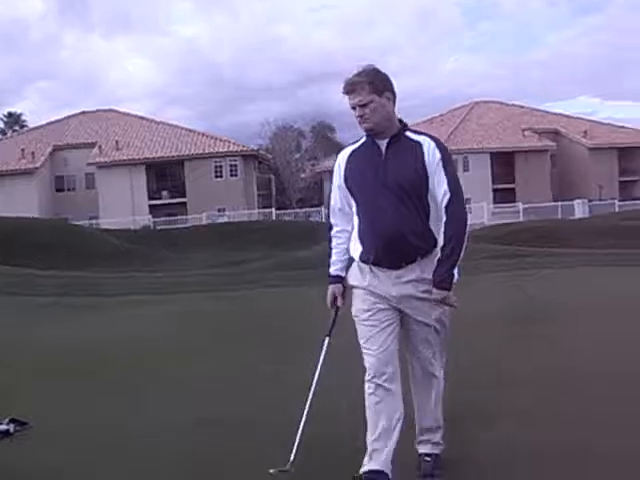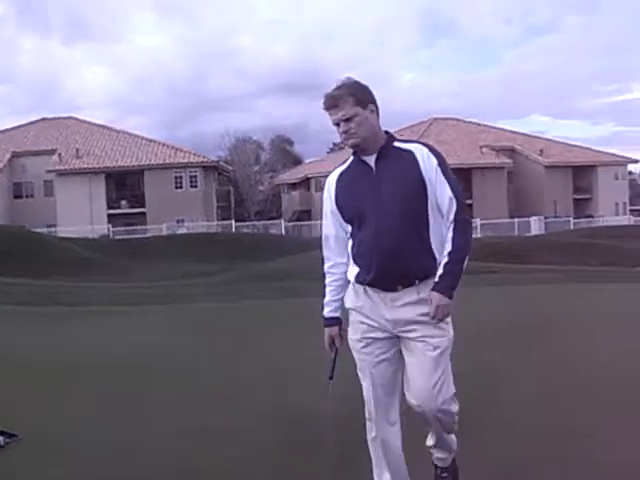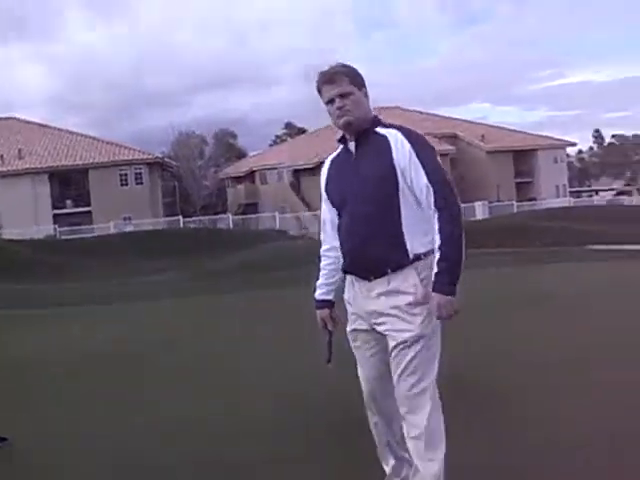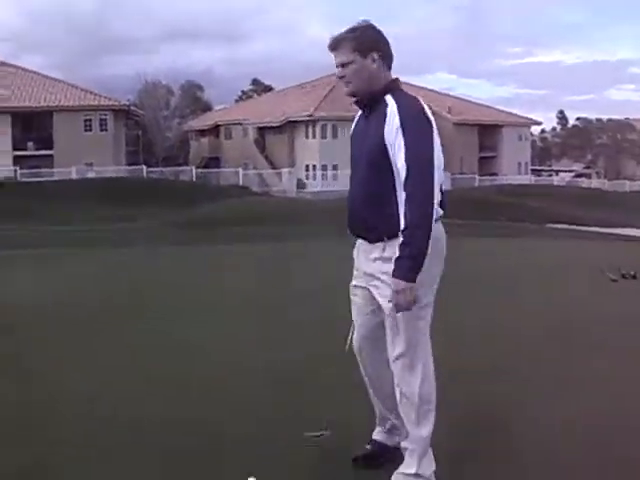
dt=0.3s
person 1, frame 1
left shoulder: (428, 149)
right shoulder: (348, 160)
left elbow: (454, 214)
right elbow: (341, 223)
left wrist: (444, 276)
right wrist: (337, 275)
left hip: (421, 275)
right hip: (370, 280)
left knee: (427, 368)
right knee: (379, 374)
left ankle: (430, 446)
person 1, frame 2
left shoulder: (421, 158)
right shoulder: (337, 182)
left elbow: (458, 221)
right elbow: (335, 253)
left wrist: (445, 286)
right wrist: (332, 313)
left hip: (423, 299)
right hip: (367, 304)
left knee: (431, 397)
right knee: (379, 408)
person 1, frame 3
left shoulder: (402, 143)
right shoulder: (332, 167)
left elbow: (446, 209)
right elbow: (332, 238)
left wrist: (446, 283)
right wrist: (324, 295)
left hip: (409, 287)
right hip: (359, 293)
left knee: (414, 398)
right knee: (376, 397)
person 1, frame 4
left shoulder: (406, 112)
right shoulder: (365, 116)
left elbow: (421, 192)
left wrist: (409, 269)
left hip: (406, 253)
right hip: (371, 250)
left knee: (408, 357)
right knee: (367, 345)
right ankle: (390, 433)
